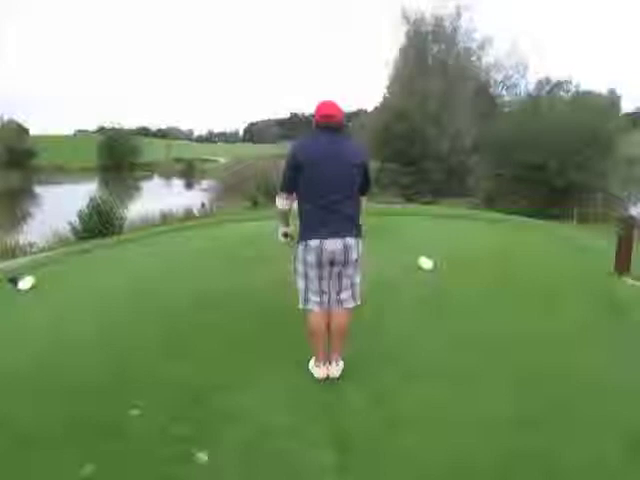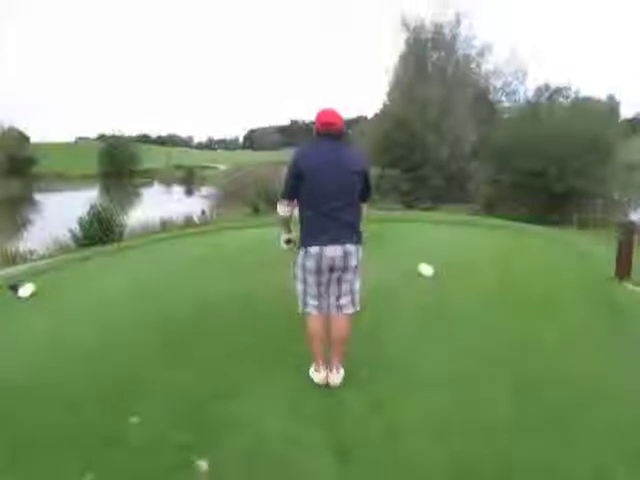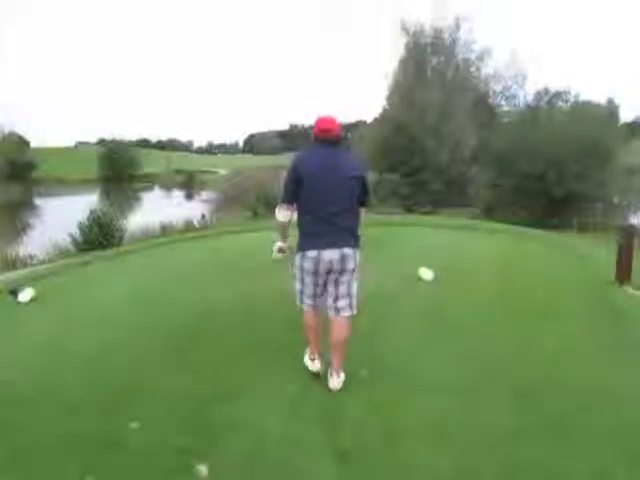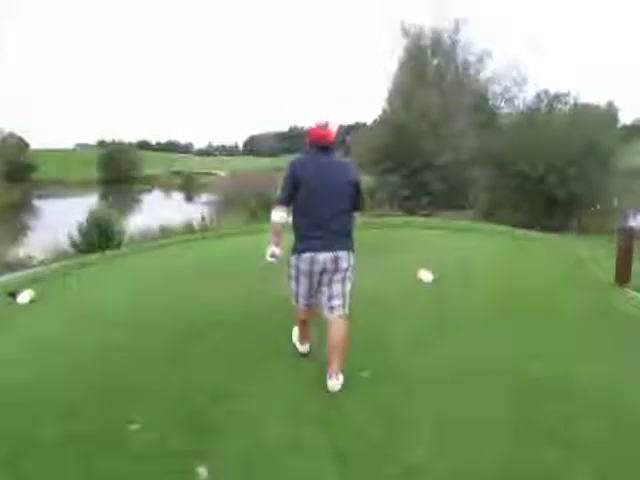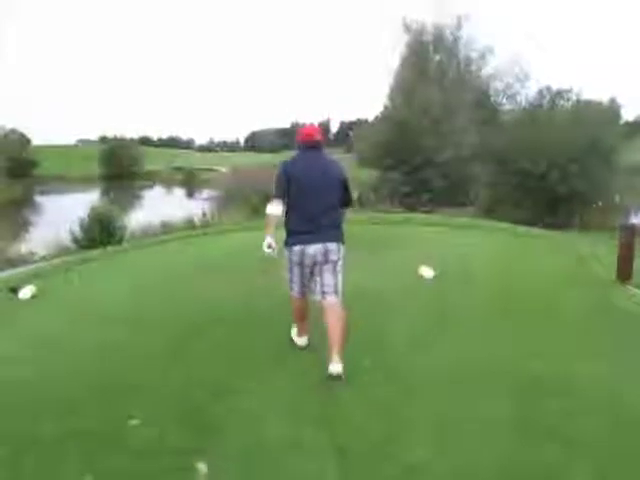
dt=0.2s
person 1, frame 1
left shoulder: (300, 149)
right shoulder: (357, 152)
left elbow: (285, 195)
left wrist: (284, 224)
left hip: (312, 238)
right hip: (348, 237)
left knee: (315, 303)
right knee: (342, 302)
left ankle: (319, 363)
right ankle: (335, 361)
person 1, frame 2
left shoulder: (302, 156)
right shoulder: (358, 159)
left elbow: (286, 202)
left wrist: (286, 231)
left hip: (312, 244)
right hip: (348, 244)
left knee: (314, 308)
right knee: (342, 309)
left ankle: (318, 368)
right ankle: (336, 369)
person 1, frame 3
left shoulder: (301, 161)
right shoulder: (356, 165)
left elbow: (286, 207)
right elbow: (361, 206)
left wrist: (282, 238)
left hip: (311, 247)
right hip: (347, 247)
left knee: (310, 305)
right knee: (341, 312)
left ankle: (313, 357)
right ankle: (336, 373)
person 1, frame 4
left shoulder: (297, 166)
right shoulder: (349, 170)
left elbow: (281, 208)
right elbow: (356, 209)
left wrist: (274, 243)
left hip: (306, 249)
right hip: (341, 250)
left knee: (304, 302)
right knee: (337, 312)
left ankle: (303, 341)
right ankle: (334, 374)
person 1, frame 5
left shoulder: (288, 167)
right shoulder: (336, 168)
left elbow: (276, 203)
right elbow: (345, 206)
left wrist: (269, 235)
left hip: (299, 242)
right hip: (332, 242)
left knee: (299, 293)
right knee: (332, 299)
left ankle: (301, 334)
right ankle: (335, 359)
